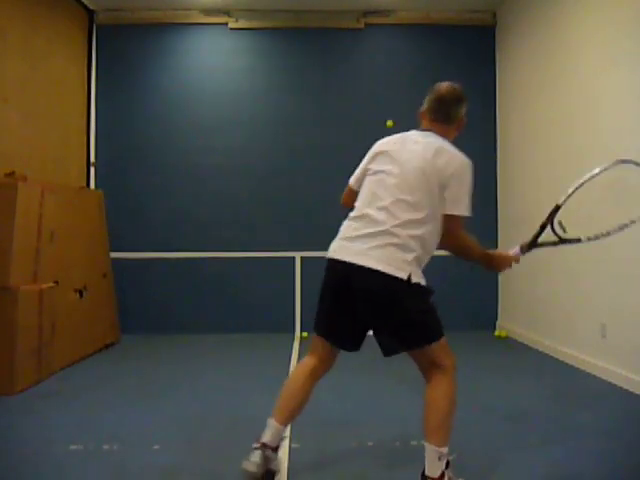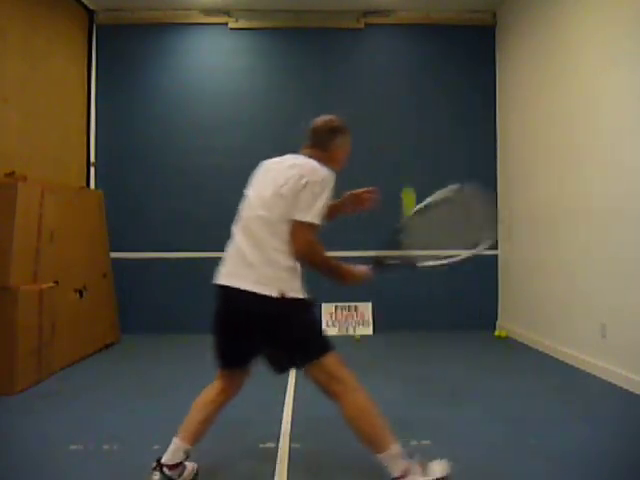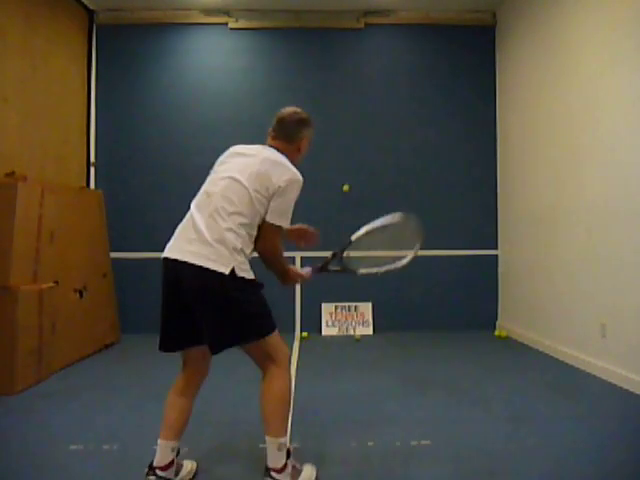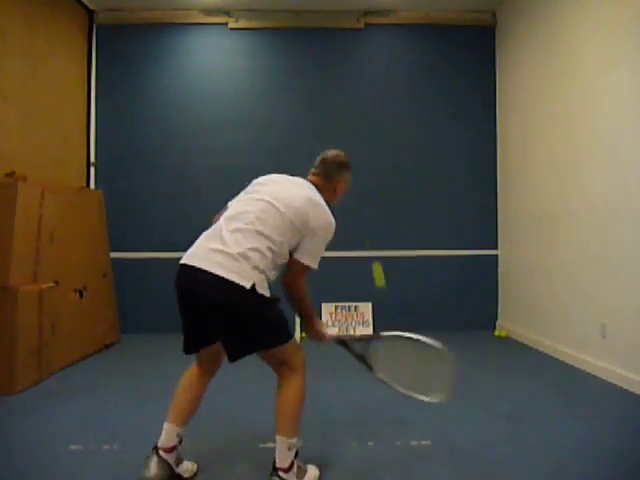
dt=0.4s
person 1, frame 1
left shoulder: (385, 145)
right shoulder: (457, 163)
left elbow: (348, 201)
right elbow: (451, 238)
right wrist: (493, 259)
left hip: (343, 261)
right hip: (392, 276)
left knee: (316, 360)
right knee: (441, 369)
person 1, frame 2
left shoulder: (268, 166)
right shoulder: (318, 175)
right elbow: (302, 245)
left wrist: (340, 206)
right wrist: (343, 272)
left hip: (229, 287)
right hip: (272, 295)
left knee: (227, 382)
right knee: (340, 383)
person 1, frame 3
left shoulder: (234, 153)
right shoulder: (289, 175)
right elbow: (266, 245)
left wrist: (284, 230)
right wrist: (288, 273)
left hip: (176, 261)
right hip: (218, 272)
left knee: (193, 371)
right knee: (276, 361)
person 1, frame 4
left shoulder: (269, 180)
right shoulder: (323, 218)
right elbow: (293, 283)
right wrist: (312, 324)
left hip: (192, 268)
right hip: (235, 285)
left knee: (206, 362)
right knee: (292, 365)
left ankle: (166, 452)
